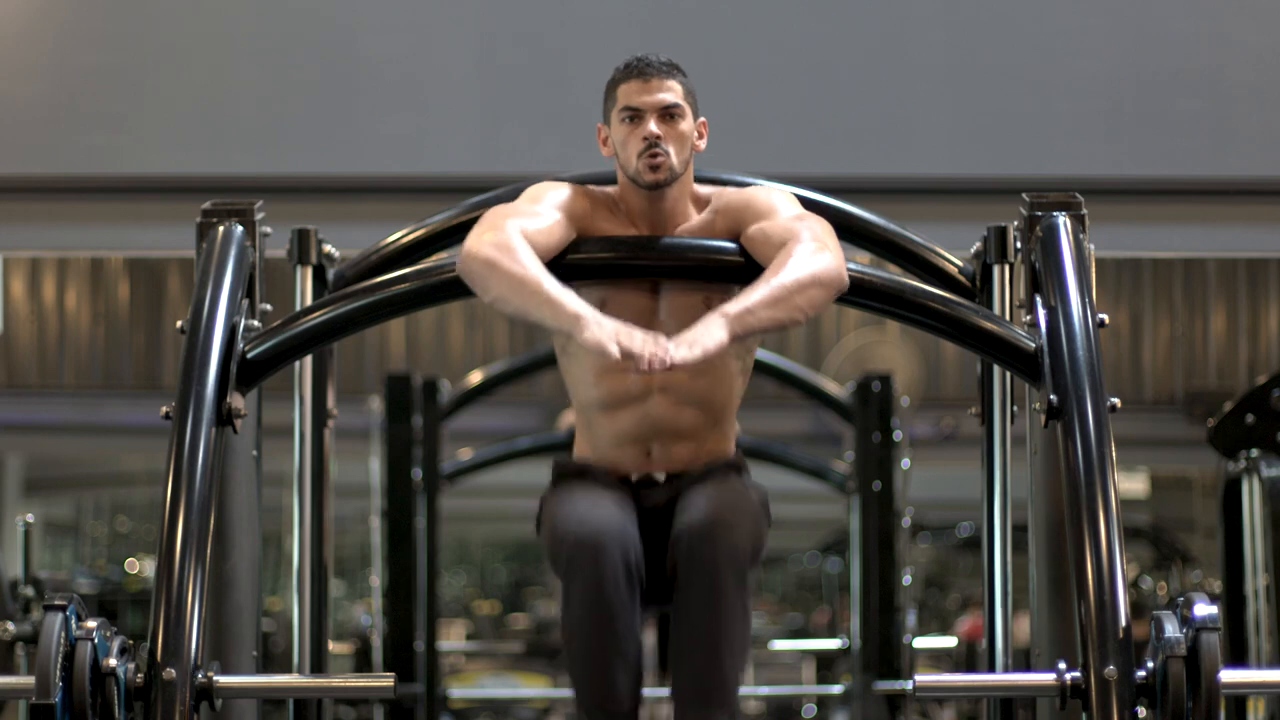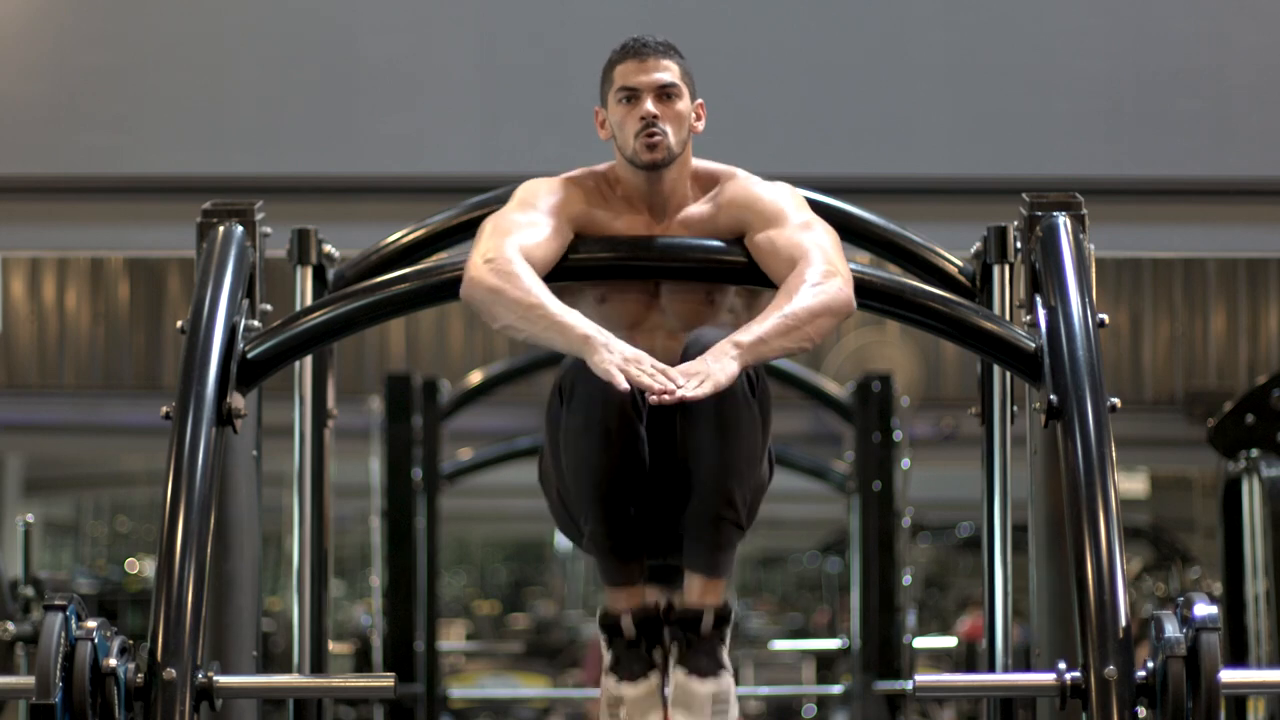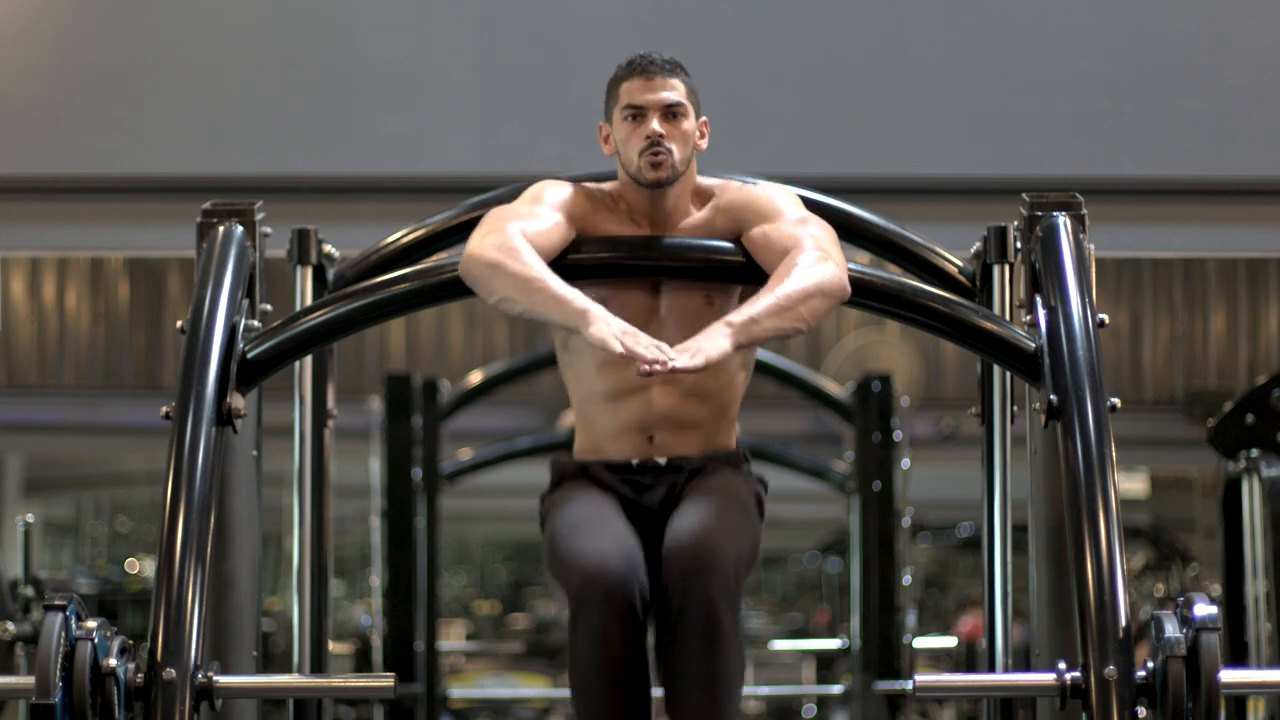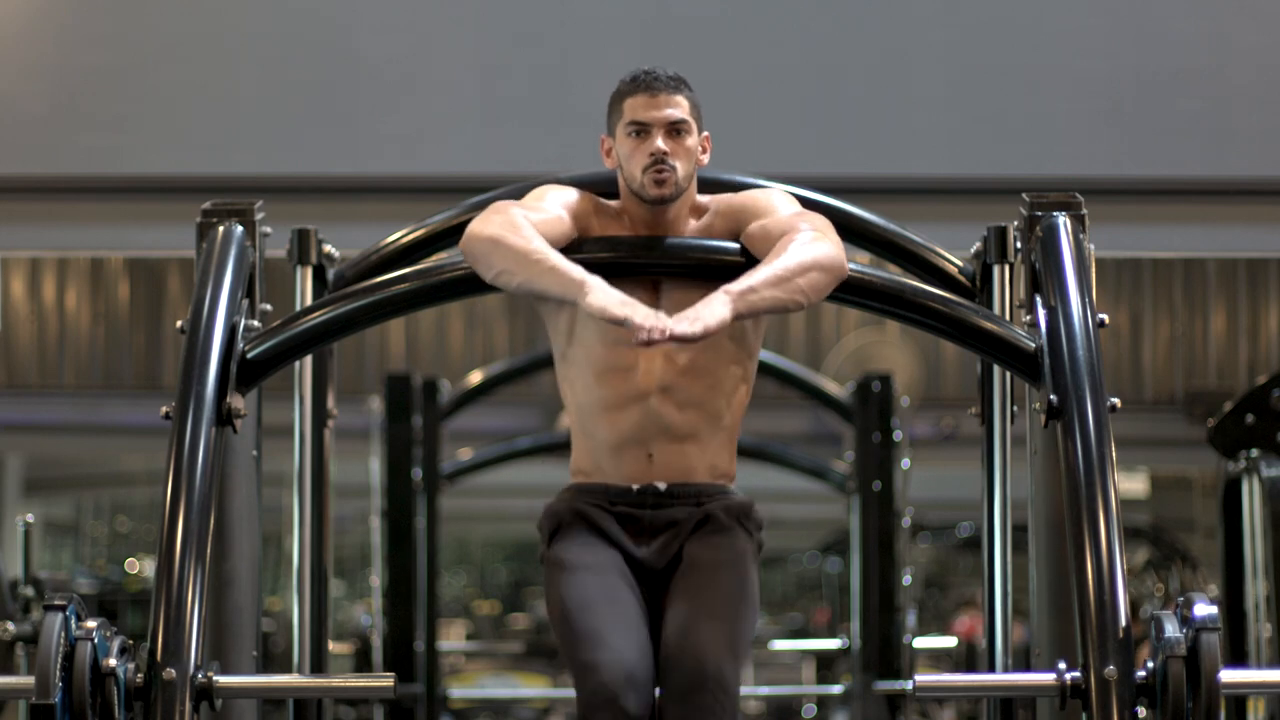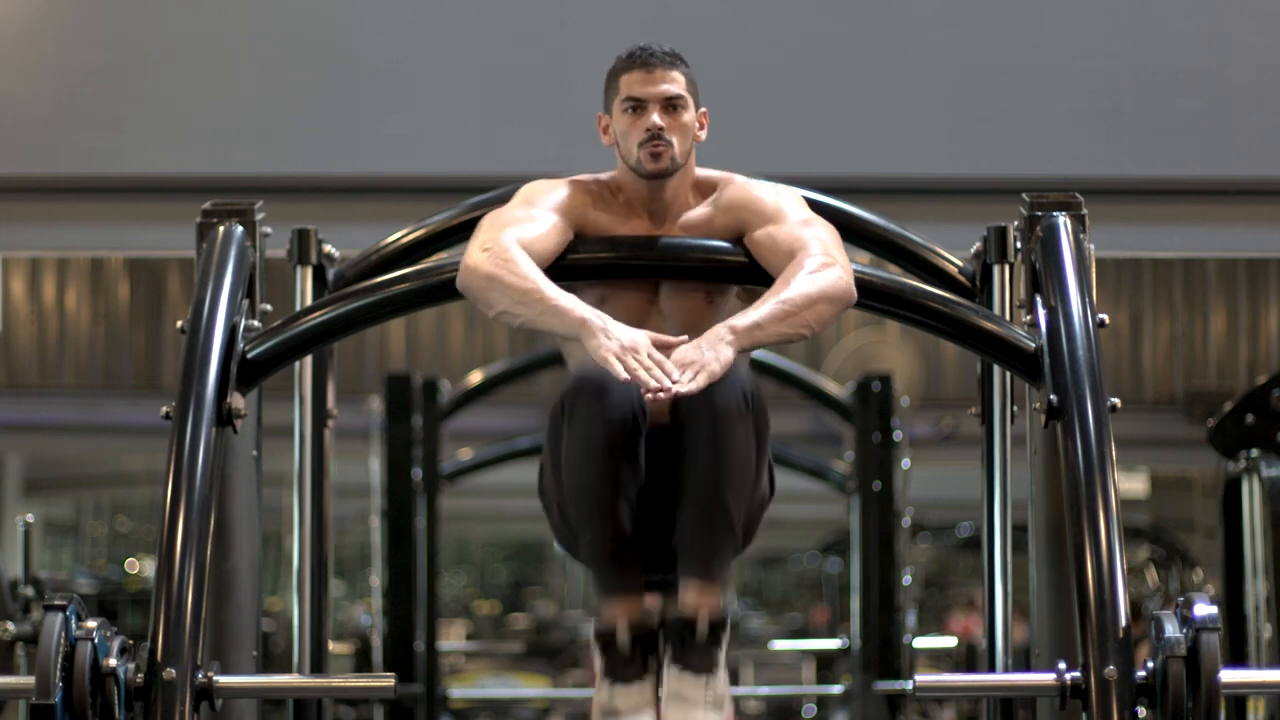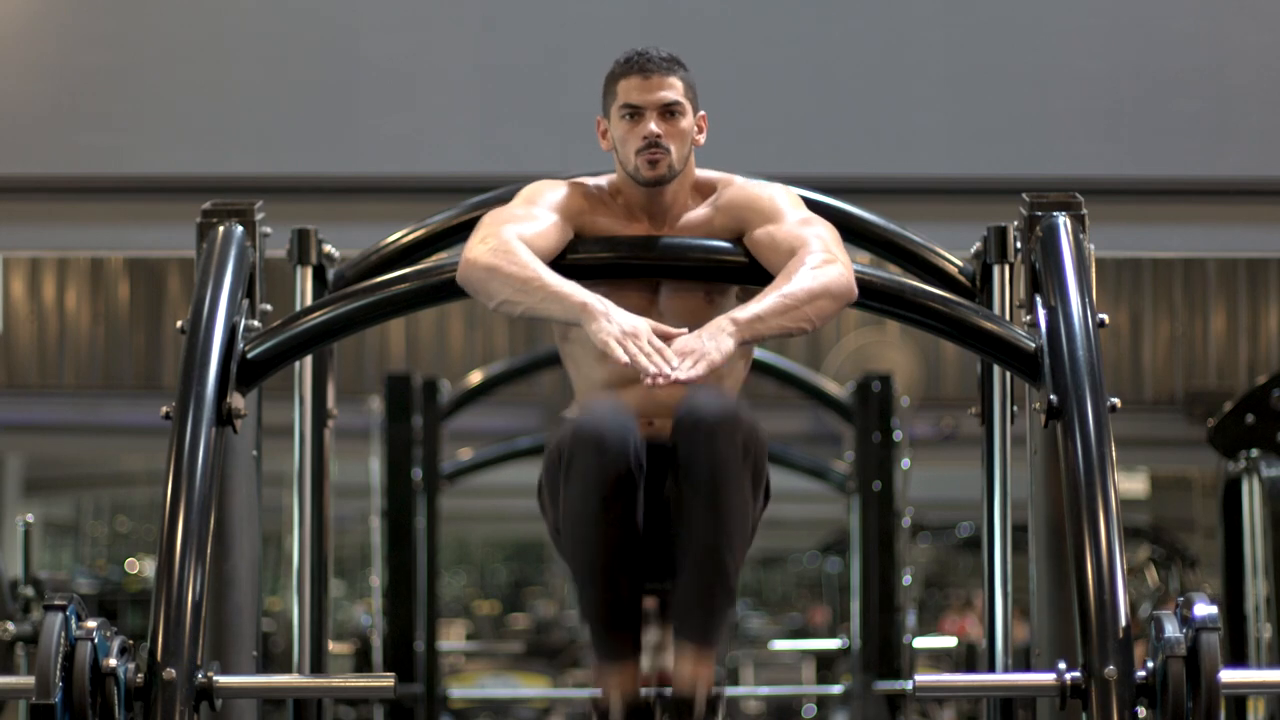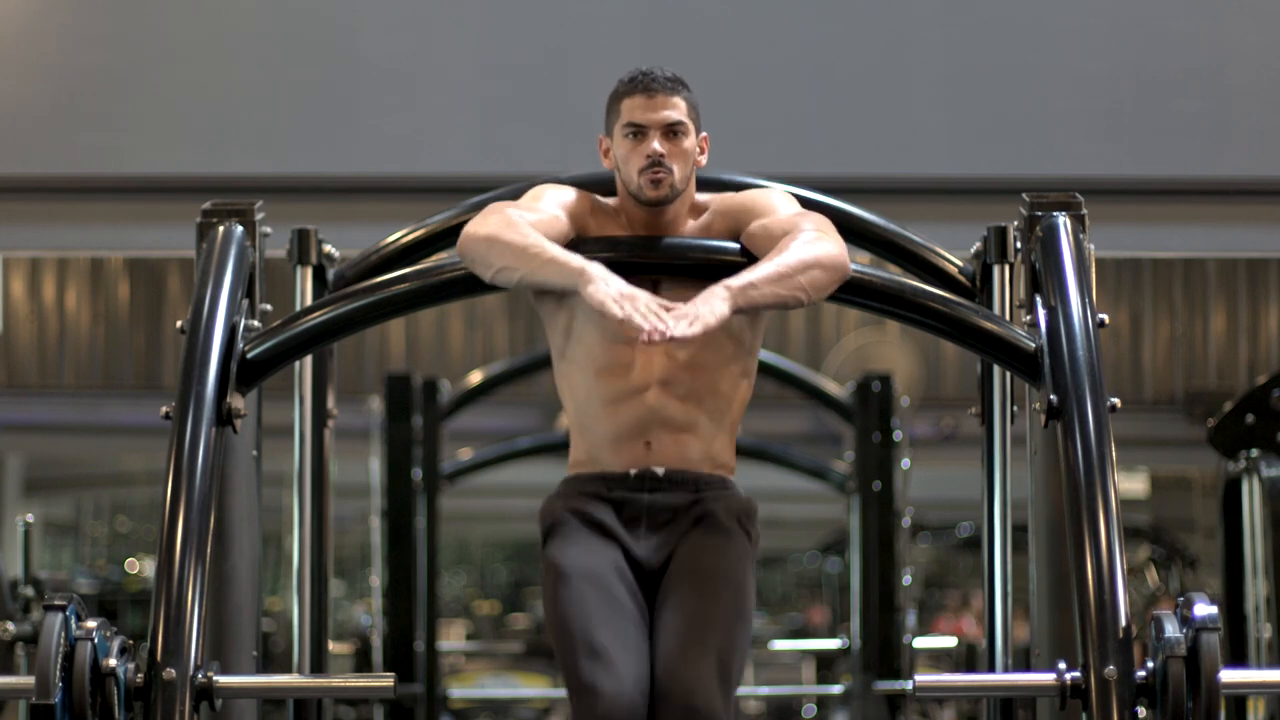
dt=0.3s
person 1, frame 1
left shoulder: (747, 209)
right shoulder: (565, 207)
left elbow: (823, 265)
right elbow: (483, 253)
left wrist: (719, 324)
right wrist: (587, 320)
left hip: (706, 497)
right hip: (598, 498)
left knee: (714, 532)
right knee: (594, 540)
person 1, frame 2
left shoulder: (748, 199)
right shoulder: (563, 199)
left elbow: (831, 287)
right elbow: (485, 278)
left wrist: (732, 352)
right wrist: (594, 341)
left hip: (708, 480)
right hip: (602, 490)
left knee: (717, 355)
right knee: (592, 379)
left ankle: (702, 618)
right ankle: (628, 617)
person 1, frame 3
left shoulder: (747, 208)
right shoulder: (568, 208)
left elbow: (826, 273)
right elbow: (484, 255)
left wrist: (725, 331)
right wrist: (591, 315)
left hip: (710, 487)
right hip: (596, 490)
left knee: (698, 556)
right knee: (602, 579)
person 1, frame 4
left shoulder: (746, 216)
right shoulder: (571, 217)
left elbow: (825, 254)
right elbow: (484, 237)
left wrist: (724, 303)
right wrist: (593, 291)
left hip: (709, 521)
right hip: (593, 521)
person 1, frame 5
left shoulder: (747, 202)
right shoulder: (564, 201)
left elbow: (832, 279)
right elbow: (481, 267)
left wrist: (726, 338)
right wrist: (593, 327)
left hip: (712, 493)
right hip: (597, 503)
left knee: (728, 386)
right knee: (597, 392)
left ankle: (698, 629)
right ankle: (622, 630)
person 1, frame 6
left shoulder: (744, 203)
right shoulder: (566, 203)
left elbow: (833, 276)
right elbow: (480, 263)
left wrist: (729, 329)
right wrist: (594, 311)
left hip: (709, 489)
right hip: (605, 490)
left knee: (715, 421)
right knee: (598, 440)
person 1, frame 7
left shoulder: (744, 217)
right shoulder: (567, 215)
left elbow: (826, 253)
right elbow: (481, 238)
left wrist: (721, 297)
right wrist: (593, 278)
left hip: (707, 514)
right hip: (591, 514)
